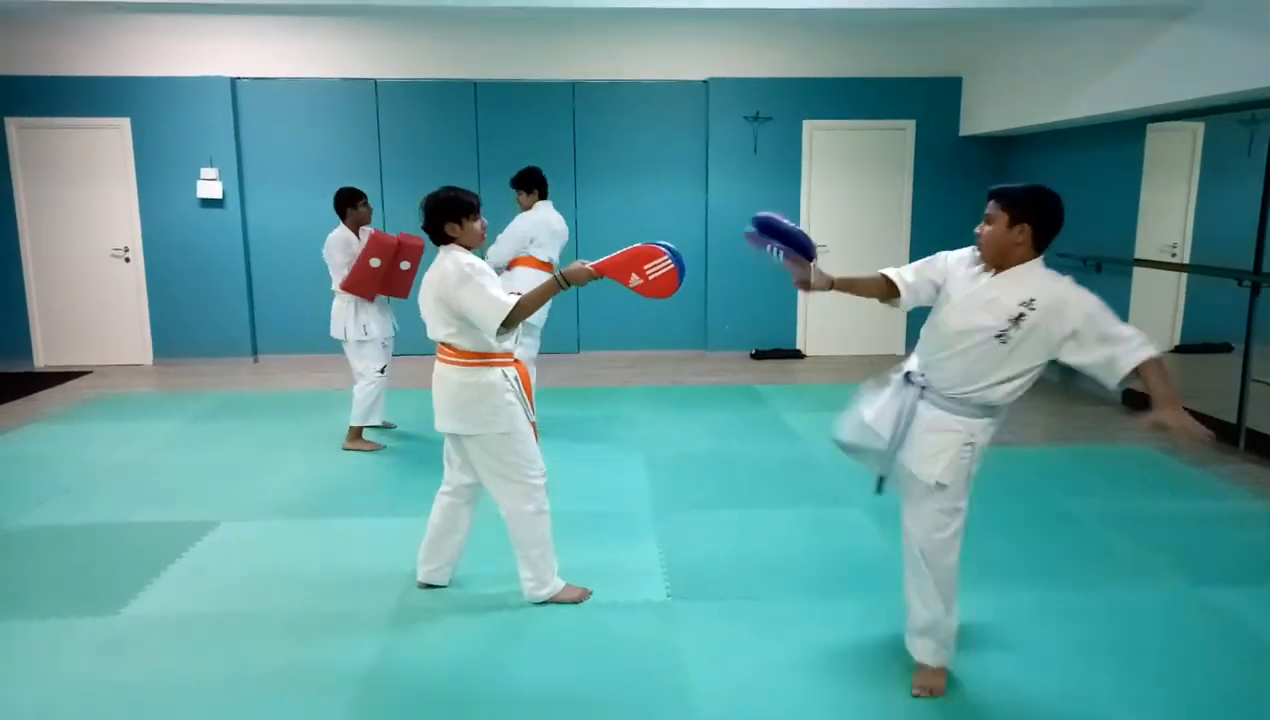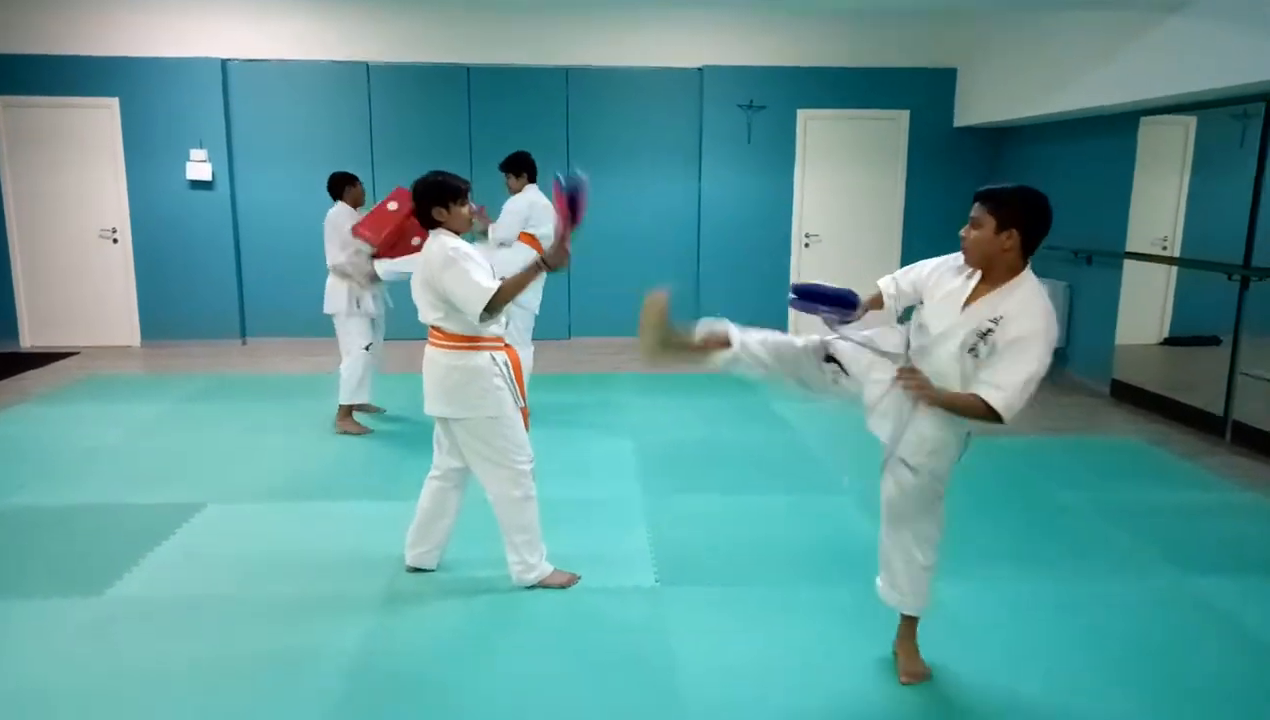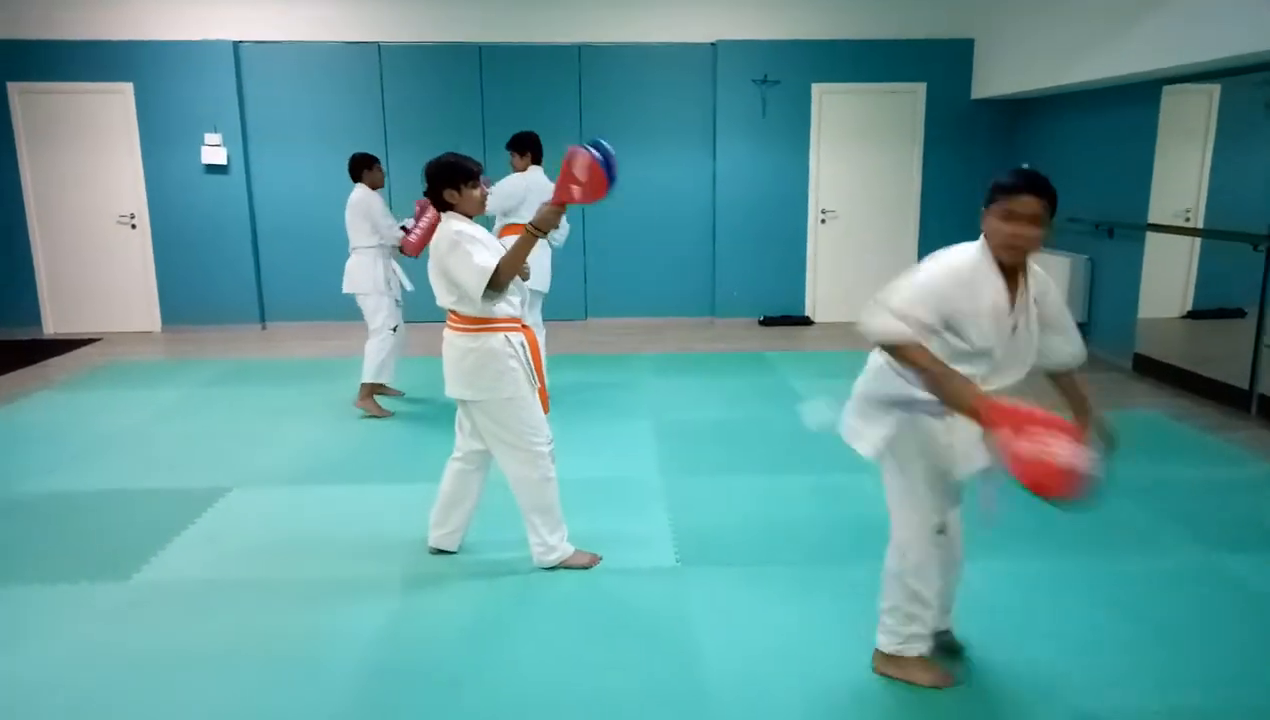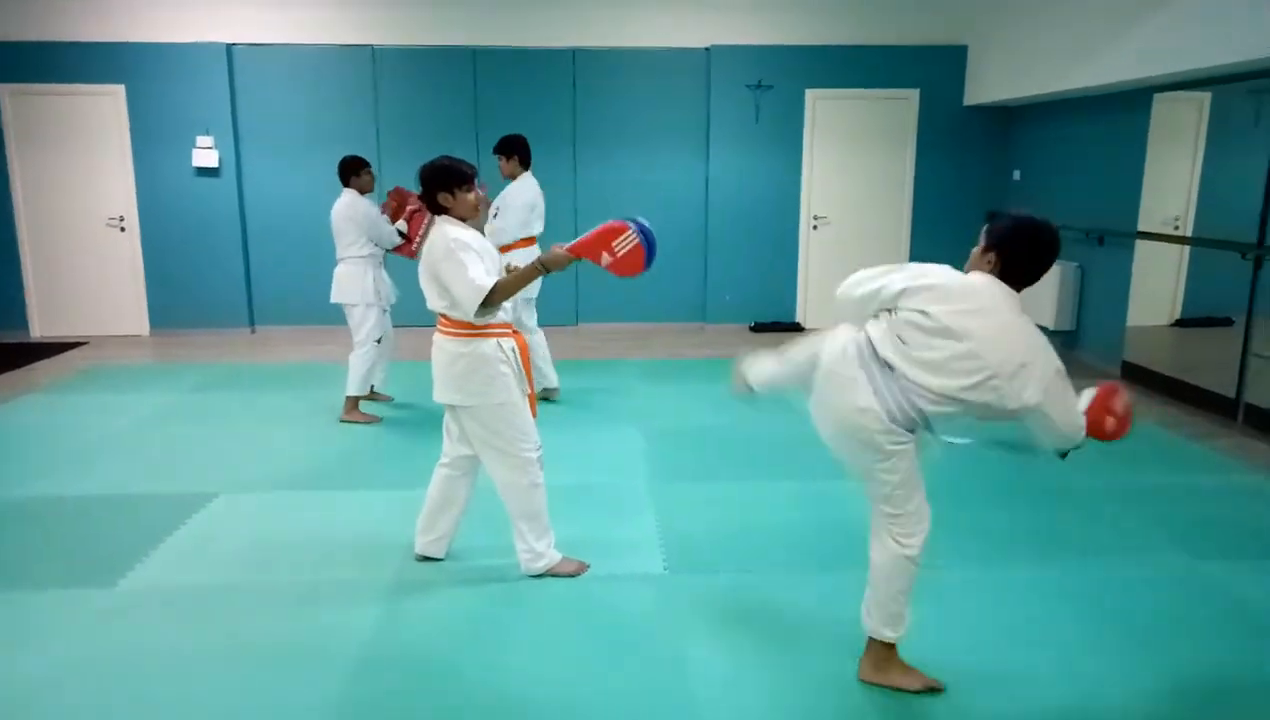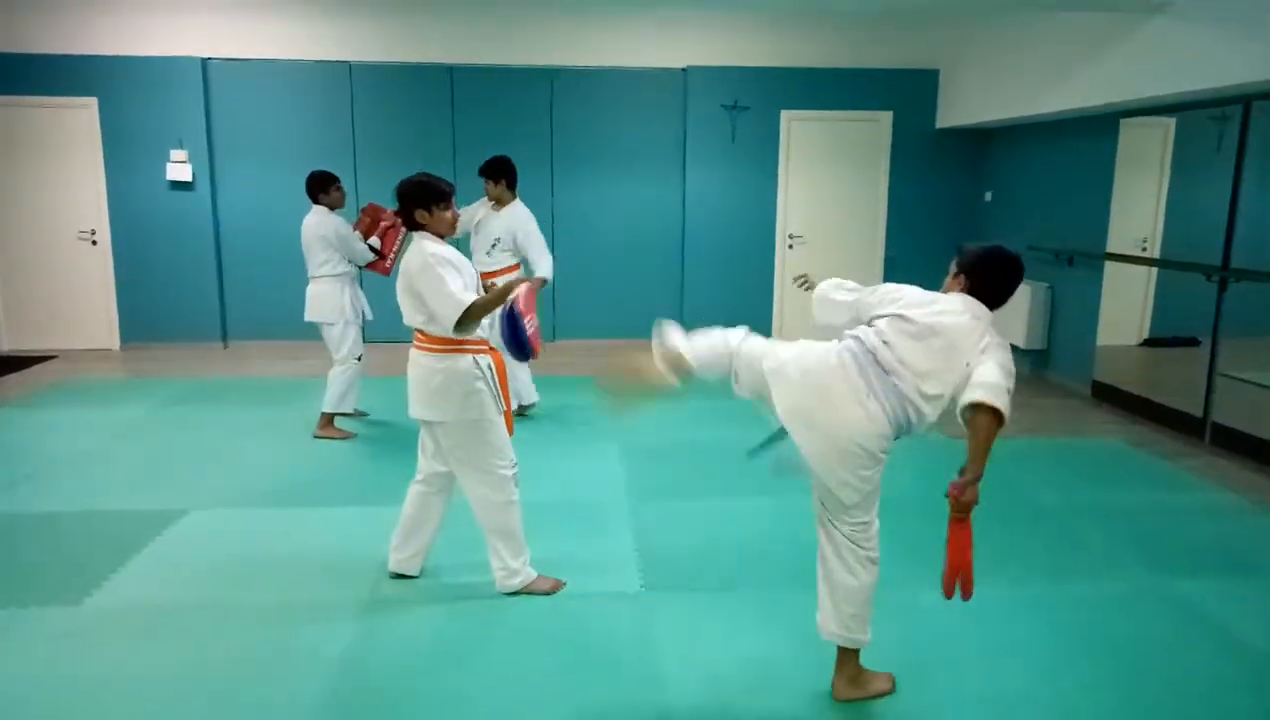
dt=0.3s
person 1, frame 1
left shoulder: (1053, 297)
right shoulder: (963, 264)
left elbow: (1129, 348)
right elbow: (899, 283)
left wrist: (1165, 402)
right wrist: (833, 282)
left hip: (954, 429)
right hip: (912, 393)
left knee: (931, 537)
right knee: (860, 438)
left ankle: (932, 653)
person 1, frame 2
left shoulder: (1030, 318)
right shoulder: (950, 268)
left elbow: (995, 408)
right elbow: (895, 286)
left wrist: (933, 395)
right wrist: (854, 308)
left hip: (933, 425)
right hip: (884, 365)
left knee: (914, 523)
right knee: (801, 353)
left ankle: (905, 638)
right ankle: (684, 341)
person 1, frame 3
left shoulder: (1043, 292)
right shoulder: (955, 271)
left elbow: (1061, 357)
right elbow: (885, 326)
left wrist: (1085, 415)
right wrist: (946, 379)
left hip: (955, 419)
right hip: (906, 408)
left knee: (944, 523)
right knee: (920, 527)
left ankle: (934, 622)
right ankle: (897, 649)
person 1, frame 4
left shoulder: (929, 279)
right shoulder: (1029, 354)
left elbow: (851, 298)
right elbow: (1064, 432)
right wrist: (1074, 426)
left hip: (842, 365)
right hip: (877, 423)
left knee: (822, 347)
right knee: (902, 529)
left ankle: (754, 373)
right ankle: (879, 657)
person 1, frame 5
left shoulder: (904, 298)
right shoulder: (994, 352)
left elbow: (832, 298)
right elbow: (988, 402)
left wrist: (817, 288)
right wrist: (972, 473)
left hip: (810, 378)
right hip: (856, 437)
left knee: (730, 345)
right knee: (852, 543)
left ankle: (666, 360)
right ankle: (847, 673)
person 2, frame 1
left shoulder: (441, 268)
right shoulder: (464, 268)
right elbow: (506, 318)
right wrist: (562, 280)
left hip: (459, 380)
right hip: (484, 386)
left knee: (461, 482)
right knee: (526, 482)
left ankle: (432, 569)
right ankle: (544, 583)
person 2, frame 2
left shoulder: (437, 252)
right shoulder: (448, 253)
right elbow: (488, 305)
right wrist: (543, 262)
left hip: (452, 363)
right hip: (476, 368)
left knee: (452, 465)
right knee: (515, 467)
left ankle: (423, 554)
right ankle: (531, 567)
person 2, frame 3
left shoulder: (461, 231)
right shoulder: (456, 235)
right elbow: (492, 285)
left wrist: (516, 270)
right wrist: (536, 229)
left hip: (477, 348)
right hip: (488, 352)
left knee: (473, 448)
right knee: (531, 448)
left ankle: (443, 534)
right ankle: (553, 548)
person 2, frame 4
left shoulder: (453, 236)
right shoulder: (451, 241)
right elbow: (482, 301)
left wrist: (507, 275)
right wrist: (541, 266)
left hip: (464, 353)
right hip: (479, 357)
left knee: (460, 454)
right knee: (520, 454)
left ankle: (430, 542)
right ankle: (540, 556)
person 2, frame 5
left shoulder: (432, 252)
right shoulder: (429, 256)
right elbow: (458, 317)
left wrist: (491, 295)
right wrist: (506, 291)
left hip: (443, 370)
right hip: (455, 373)
left knee: (435, 470)
right knee: (495, 472)
left ankle: (404, 558)
right ankle: (515, 573)
person 3, frame 1
left shoulder: (369, 234)
right shoulder: (336, 240)
left hip: (374, 309)
right hip: (354, 313)
left knee: (380, 368)
right knee: (372, 373)
left ankle: (370, 417)
right ankle: (353, 436)
person 3, frame 2
left shoulder: (354, 215)
right shoulder: (339, 214)
left elbow: (371, 246)
right elbow: (361, 246)
left hip: (365, 286)
right hip: (348, 287)
left knee: (371, 346)
right knee: (358, 349)
left ankle: (358, 399)
right ankle: (343, 415)
person 3, frame 3
left shoulder: (359, 197)
right shoulder: (369, 197)
right elbow: (391, 234)
left wrist: (406, 226)
right wrist: (415, 223)
left hip: (372, 267)
right hip: (372, 269)
left knee: (391, 328)
right knee: (384, 330)
left ankle: (378, 382)
right ankle: (365, 395)
person 3, frame 4
left shoulder: (342, 204)
right shoulder: (361, 205)
right elbow: (389, 238)
left wrist: (387, 215)
right wrist: (407, 217)
left hip: (356, 275)
right hip: (362, 278)
left knee: (382, 335)
right knee: (368, 341)
left ankle: (367, 388)
right ankle: (350, 408)
person 3, frame 5
left shoulder: (311, 221)
right shoulder: (333, 223)
right elbow: (362, 255)
left wrist: (359, 231)
right wrist: (380, 232)
left hip: (326, 292)
right hip: (335, 294)
left knee: (349, 354)
right knee: (349, 358)
left ankle: (342, 405)
right ankle: (325, 424)
person 4, frame 1
left shoulder: (529, 219)
right shoulder: (559, 222)
left elbow: (499, 256)
left wrist: (486, 261)
right wrist: (506, 242)
left hip: (522, 282)
right hip: (542, 284)
right knee: (524, 351)
person 4, frame 2
left shoulder: (522, 199)
right shoulder: (546, 205)
left elbow: (503, 235)
left wrist: (484, 228)
right wrist: (493, 226)
left hip: (515, 260)
right knee: (519, 340)
person 4, frame 3
left shoulder: (519, 181)
right shoulder: (552, 190)
left elbow: (487, 203)
right elbow: (560, 235)
right hip: (539, 255)
right knee: (530, 321)
person 4, frame 4
left shoulder: (520, 190)
right shoulder: (527, 188)
left elbow: (504, 231)
left hip: (514, 264)
right hip: (522, 263)
right knee: (526, 326)
right ankle: (546, 383)
person 4, frame 5
left shoulder: (520, 218)
right shoulder: (484, 206)
left elbow: (540, 255)
right elbow: (458, 221)
left wrist: (540, 279)
left hip: (502, 286)
right hip: (484, 285)
left knee: (494, 347)
right knee: (503, 345)
right ankle: (524, 398)
